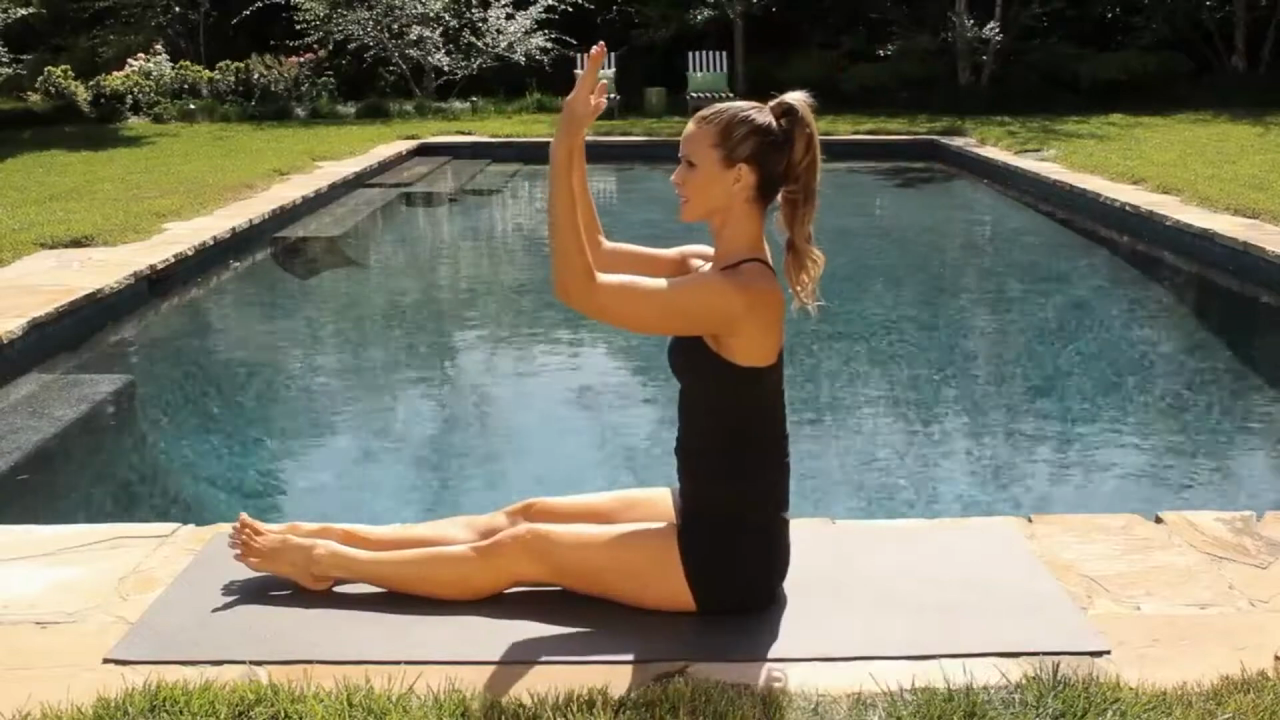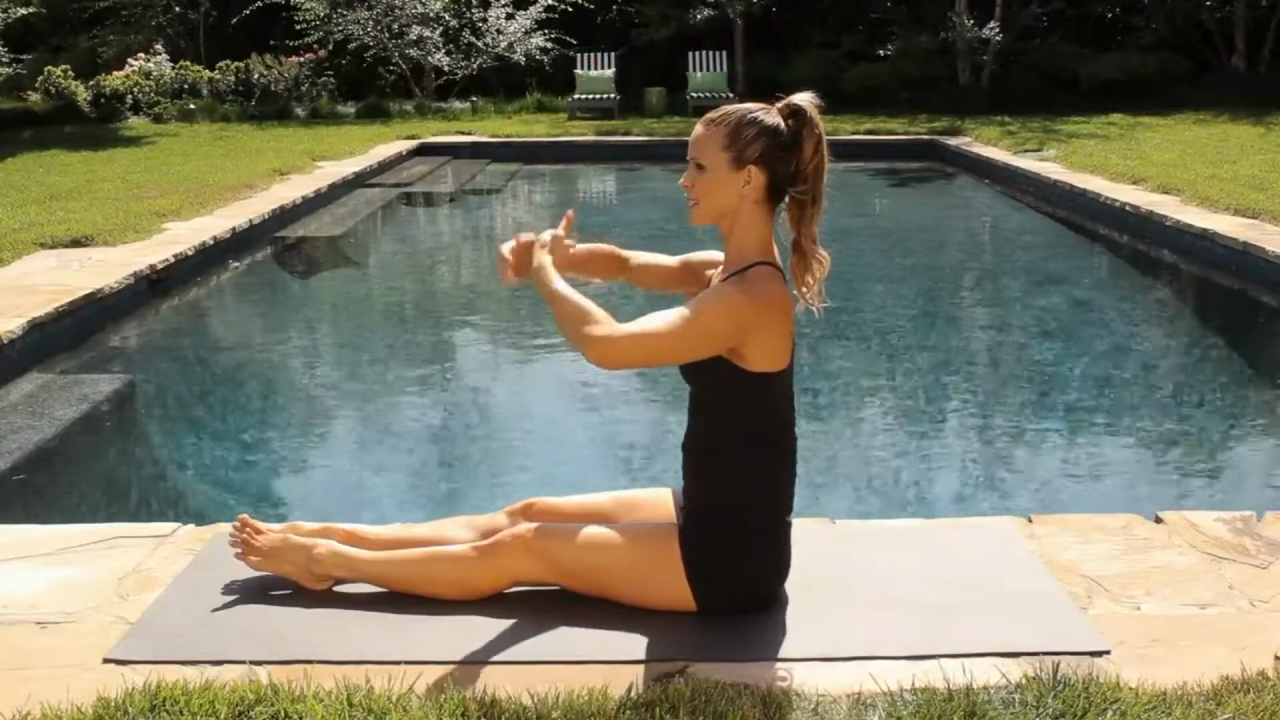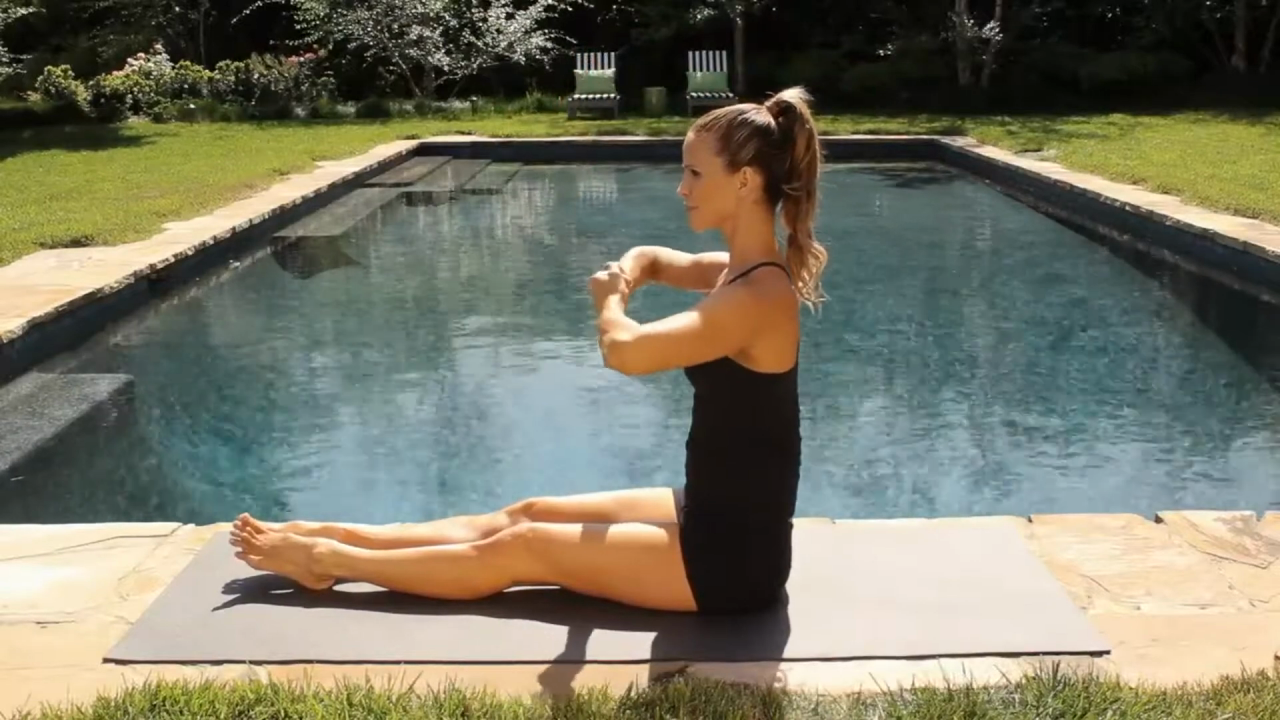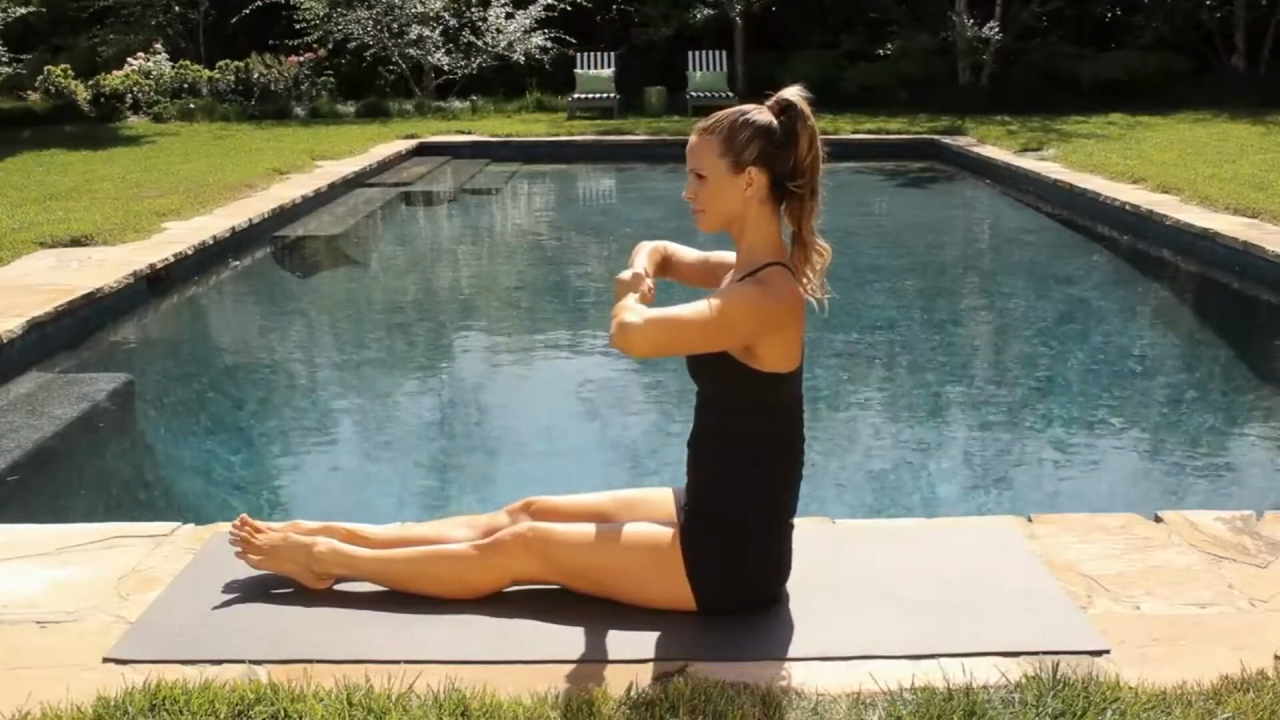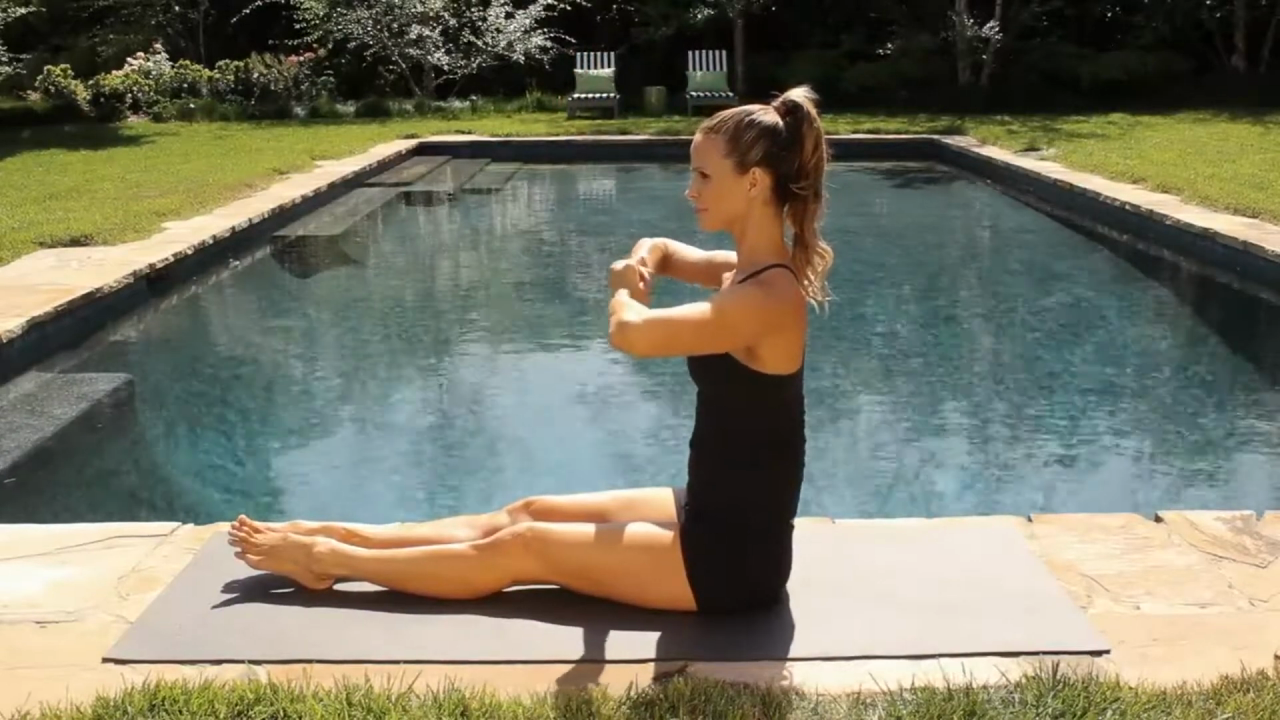
dt=1s
person 1, frame 1
left shoulder: (736, 293)
right shoulder: (716, 266)
left elbow: (579, 288)
right elbow: (597, 254)
left wrist: (563, 153)
right wrist: (571, 147)
left hip: (731, 554)
right hip: (709, 518)
left knee: (519, 550)
right knee: (525, 516)
left ankle: (325, 561)
right ankle: (327, 535)
person 1, frame 2
left shoulder: (750, 296)
right shoulder: (731, 271)
left elbow: (606, 344)
right elbow: (625, 263)
left wrist: (545, 273)
right wrist: (551, 258)
left hip: (733, 553)
right hip: (711, 515)
left knee: (521, 549)
right knee: (527, 515)
left ankle: (328, 561)
right ankle: (336, 537)
person 1, frame 3
left shoulder: (757, 295)
right shoulder: (740, 271)
left elbow: (625, 351)
right elbow: (648, 259)
left wrist: (609, 301)
right wrist: (620, 277)
left hip: (734, 554)
right hip: (713, 516)
left knee: (522, 548)
right knee: (527, 514)
left ankle: (329, 561)
right ankle: (339, 536)
person 1, frame 4
left shoulder: (764, 296)
right shoulder: (751, 271)
left elbow: (630, 333)
right elbow: (656, 252)
left wrist: (630, 295)
right wrist: (640, 273)
left hip: (733, 555)
right hip: (715, 515)
left knee: (521, 549)
right knee: (528, 513)
left ankle: (329, 560)
right ankle: (340, 536)
person 1, frame 5
left shoulder: (765, 297)
right shoulder: (753, 270)
left elbow: (629, 331)
right elbow: (658, 250)
left wrist: (624, 291)
right wrist: (638, 267)
left hip: (733, 555)
right hip: (715, 515)
left knee: (521, 549)
right knee: (528, 513)
left ankle: (328, 560)
right ankle: (342, 535)
